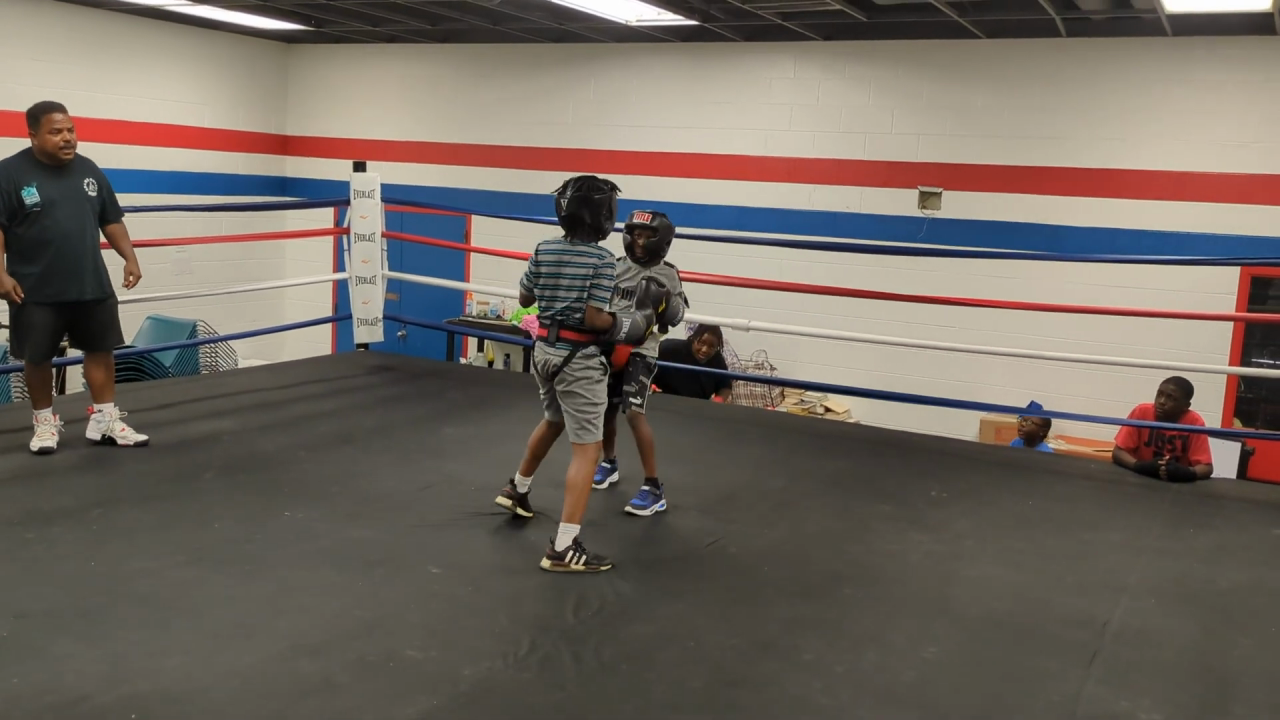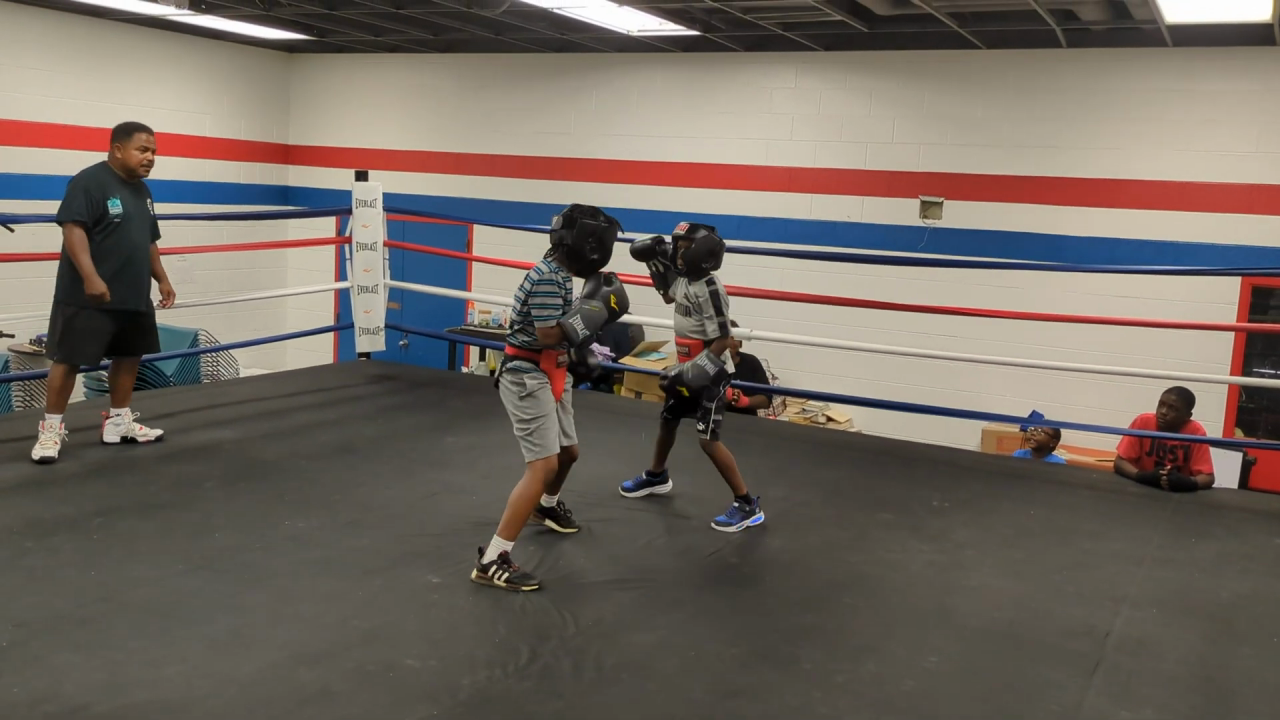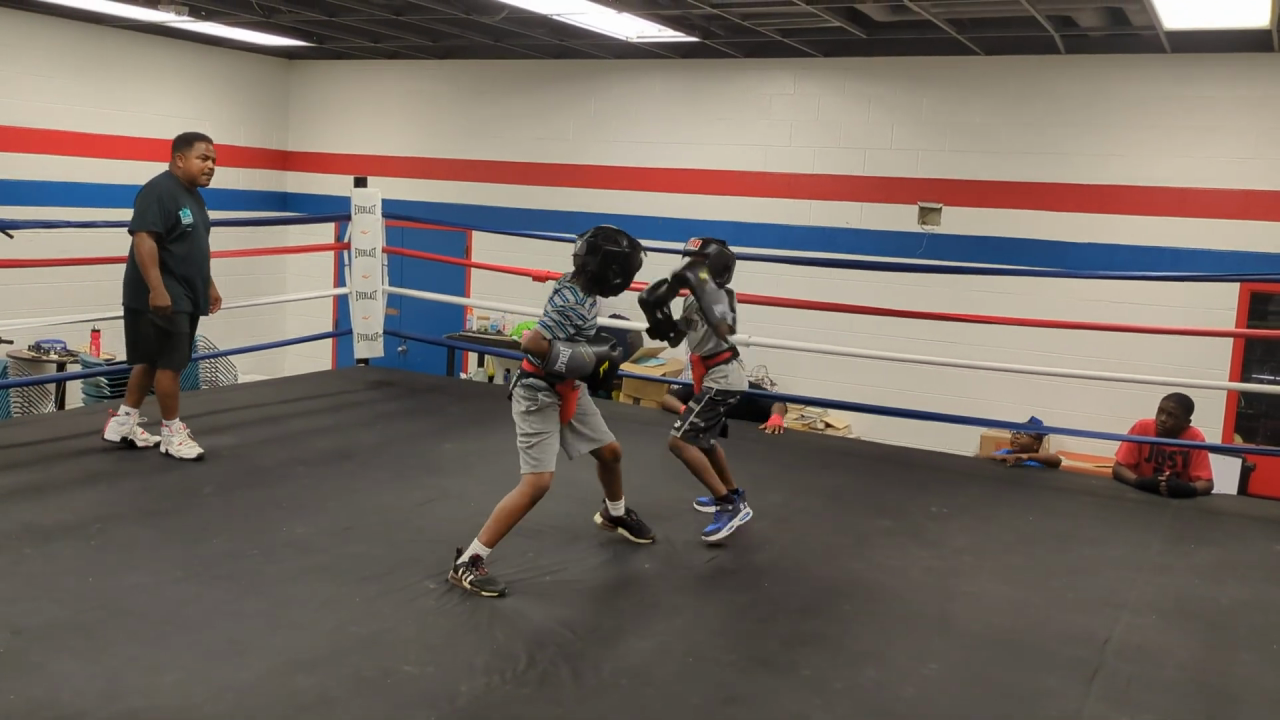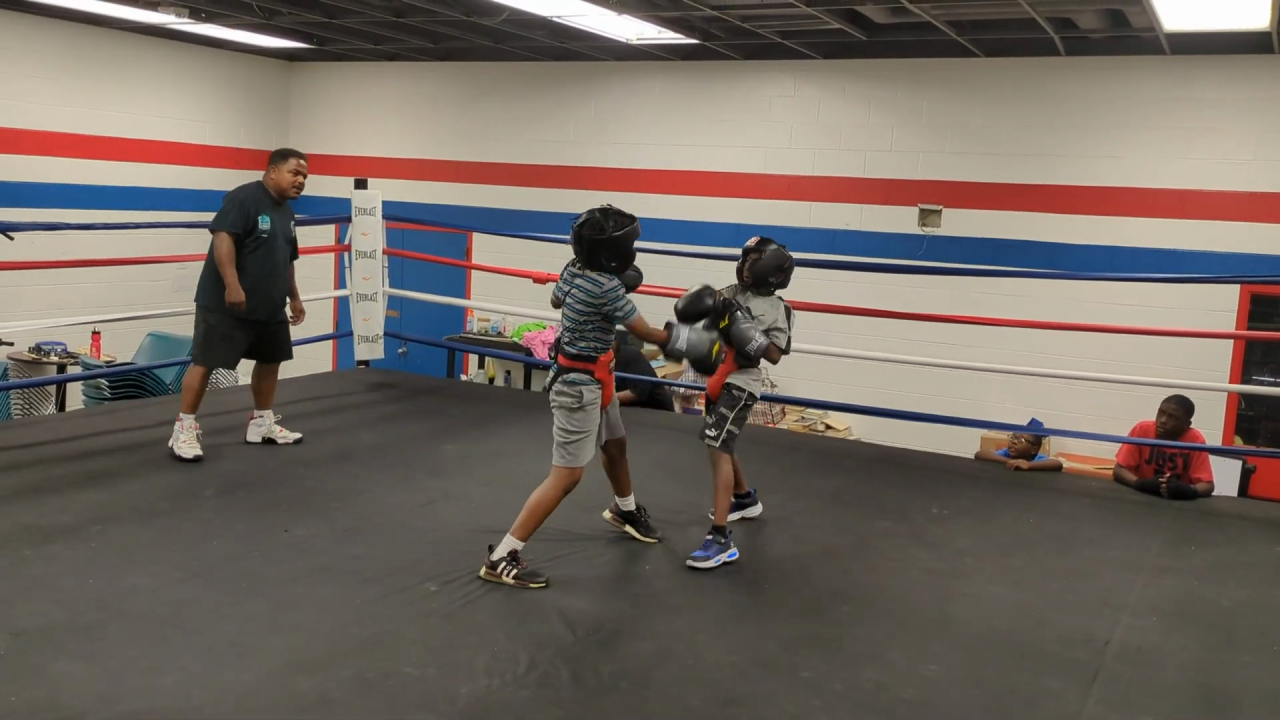
dt=0.7s
person 1, frame 1
left shoulder: (543, 250)
right shoulder: (601, 259)
left elbow: (524, 298)
right elbow: (595, 320)
right wrist: (635, 323)
left hip: (544, 349)
right hip: (578, 356)
left knee: (554, 421)
right knee: (586, 448)
left ankle: (517, 489)
right ankle: (563, 548)
person 1, frame 2
left shoulder: (559, 272)
right shoulder: (546, 278)
right elbow: (547, 336)
left wrist: (578, 354)
right wrist: (596, 310)
left hip: (549, 374)
right hip: (525, 378)
left knee: (568, 452)
right knee: (543, 466)
left ankle: (547, 505)
right ankle: (492, 559)
person 1, frame 3
left shoulder: (575, 286)
right shoulder: (570, 306)
right elbow: (532, 344)
right wrist: (584, 359)
left hip: (570, 392)
right hip: (537, 395)
left knee: (610, 453)
right knee: (535, 484)
left ankle: (616, 514)
right ankle: (469, 561)
person 1, frame 4
left shoulder: (575, 269)
right shoulder: (604, 288)
left elbow: (557, 300)
right elbow: (645, 332)
right wrist: (695, 345)
left hip: (592, 378)
right hip: (579, 384)
left knee: (615, 445)
right knee: (566, 476)
left ankle: (626, 510)
right ankle: (501, 557)
person 2, frame 1
left shoulder: (88, 170)
left elbow: (111, 221)
left wrist: (129, 258)
left hip: (91, 285)
right hip: (36, 290)
left knee: (101, 349)
right knee: (37, 356)
left ankle: (105, 421)
right ankle: (45, 423)
person 2, frame 2
left shoulder: (142, 190)
right shoulder: (89, 182)
right elbow: (72, 229)
left wrist: (162, 279)
right wrist: (90, 277)
left hip: (134, 296)
right hip: (89, 296)
left knee: (130, 355)
right knee: (70, 358)
left ankle: (119, 422)
right ankle: (51, 428)
person 2, frame 3
left shoulder: (193, 195)
right shoulder: (159, 191)
right elbow: (143, 239)
left wrist: (209, 285)
right wrist: (157, 289)
left hip: (184, 297)
right hip: (162, 298)
left knee: (151, 361)
right knee: (169, 363)
left ankle: (121, 423)
right ankle: (173, 432)
person 2, frame 4
left shoulder: (286, 211)
right shoulder: (244, 198)
left elbow: (285, 261)
right elbow: (222, 238)
left wrist: (294, 298)
right wrist: (232, 286)
left hip: (268, 304)
right hip: (228, 302)
left knee: (271, 359)
right knee: (207, 360)
left ankle: (262, 424)
right ankle: (184, 429)
person 3, frame 1
left shoulder: (667, 274)
right shoulder: (618, 267)
left elbow: (677, 315)
left hip: (642, 352)
left knee: (635, 414)
right knee: (607, 409)
left ankle: (653, 487)
right ankle: (609, 463)
person 3, frame 2
left shoulder: (709, 288)
right shoulder: (686, 279)
left elbow: (725, 339)
right elbow: (668, 296)
left wrist: (701, 369)
right wrist: (658, 264)
left hip: (712, 370)
right hip: (688, 366)
left knee: (708, 440)
right knee: (667, 422)
left ankle: (747, 504)
right ankle: (656, 476)
person 3, frame 3
left shoulder: (721, 293)
right shoulder: (693, 298)
left elbow: (726, 329)
right elbow: (670, 336)
left wrist: (703, 285)
right wrist: (657, 316)
left hip: (722, 383)
right hip: (719, 380)
left knee: (678, 442)
right knee: (702, 439)
left ankle: (731, 504)
right ankle: (730, 495)
person 3, frame 4
left shoulder: (778, 309)
right shoulder: (731, 293)
left elbow: (774, 355)
right elbow: (697, 314)
left wrist: (738, 325)
right wrist: (697, 307)
left hip: (740, 385)
right hip: (717, 381)
left knee: (717, 449)
right knee: (721, 446)
left ankle: (721, 538)
right ankle: (745, 499)
